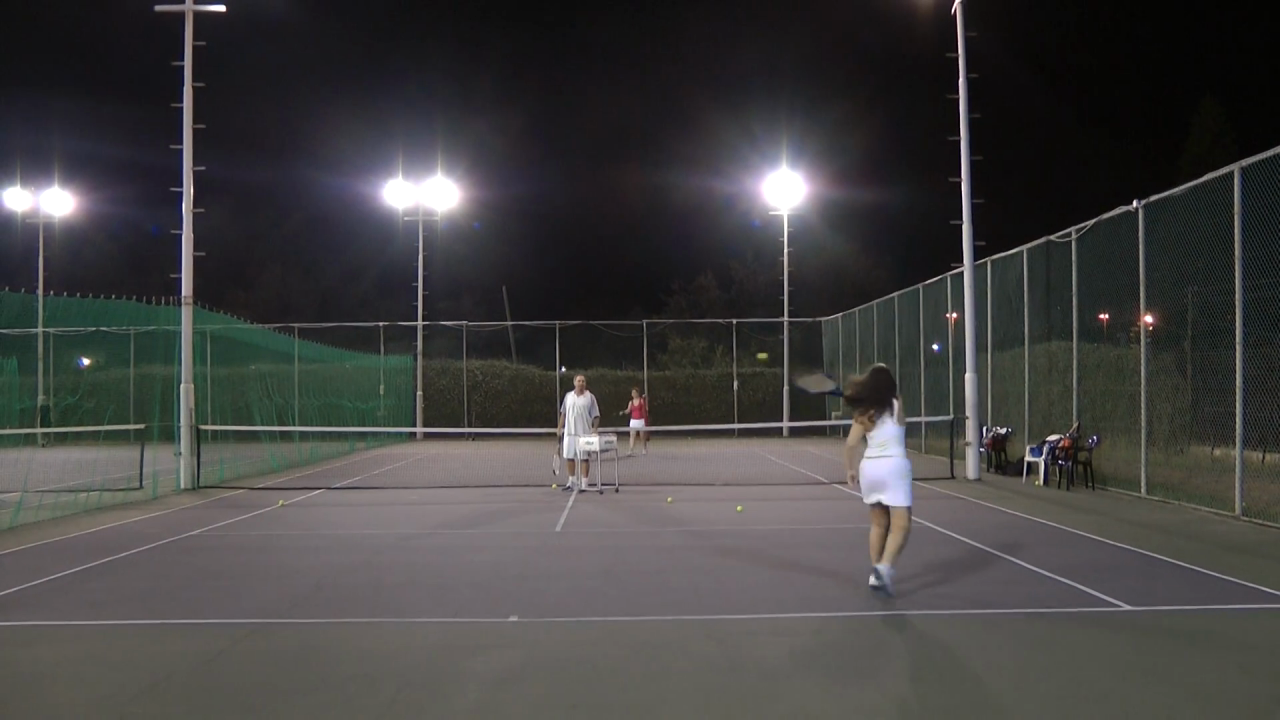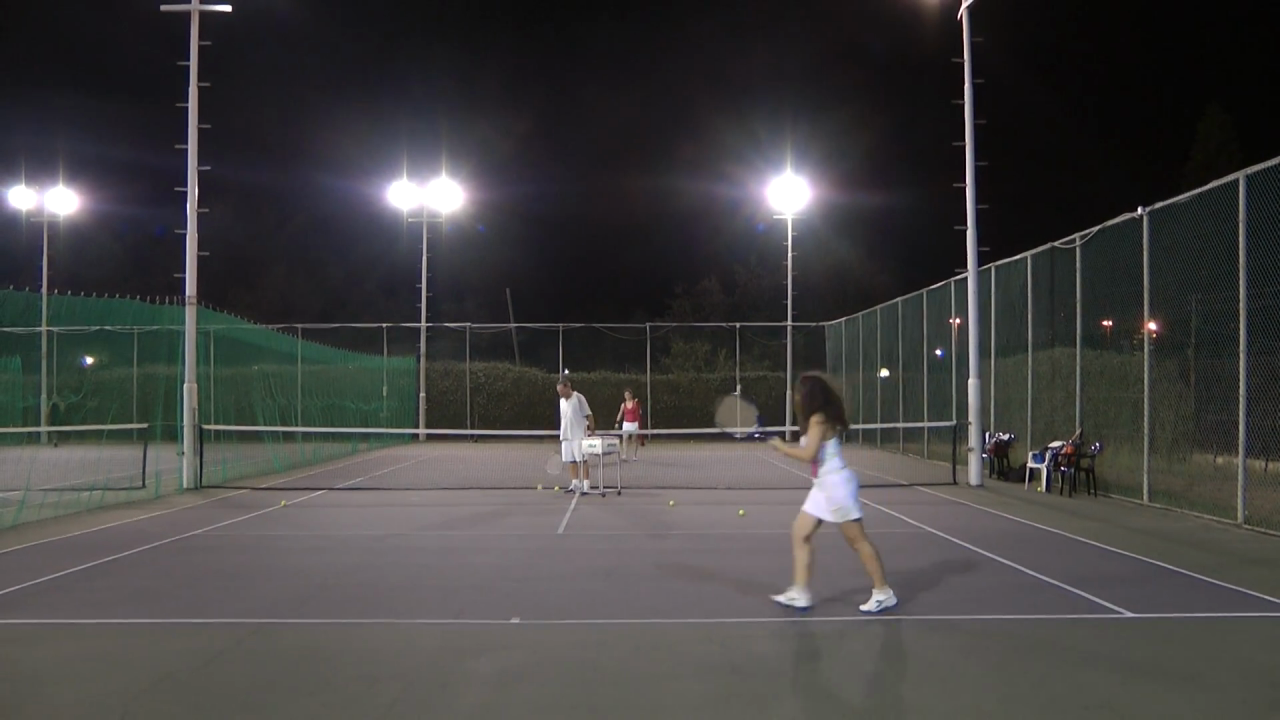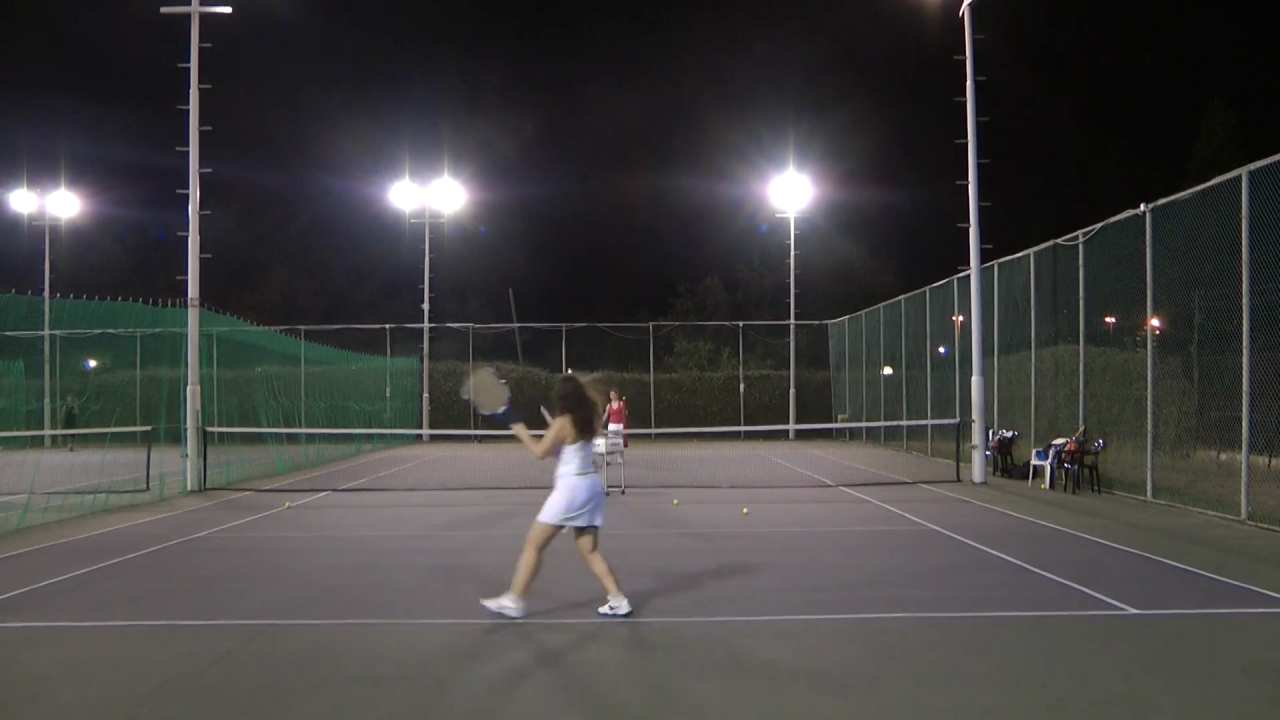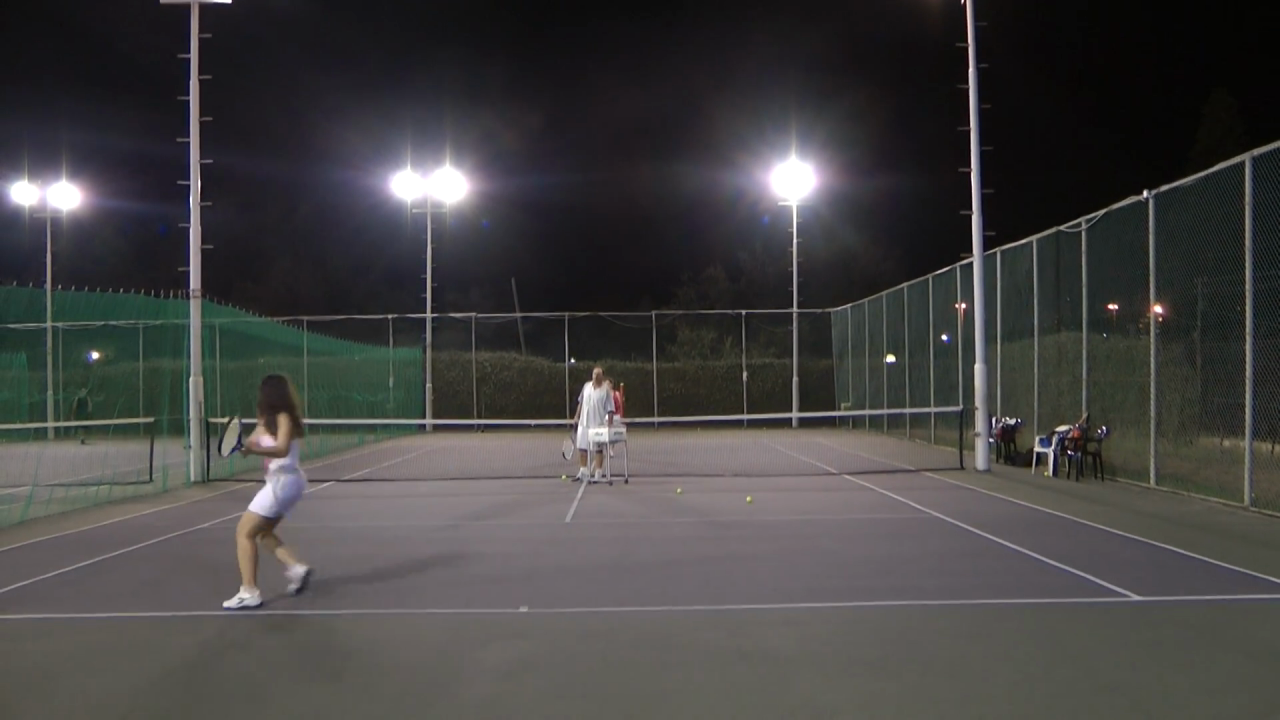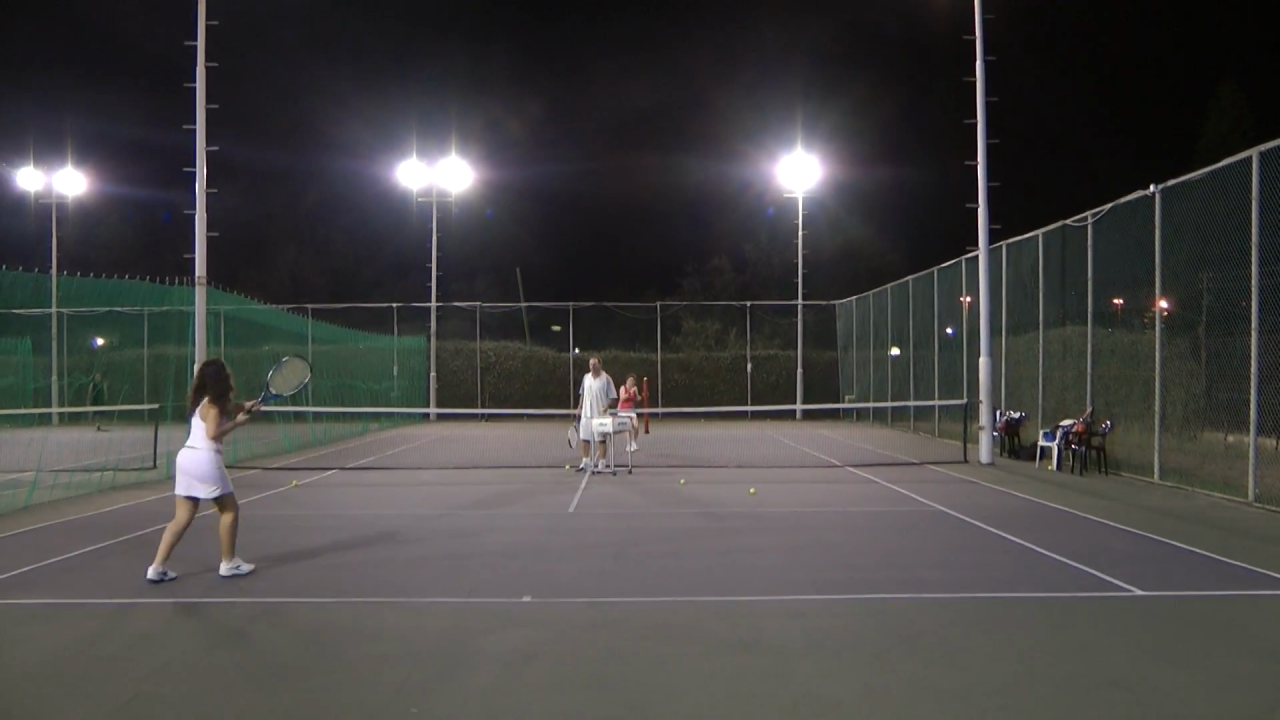
dt=1s
person 1, frame 1
left shoulder: (863, 413)
right shoulder: (896, 404)
left elbow: (851, 443)
left wrist: (851, 468)
left hip: (870, 468)
right hip: (895, 467)
left knee: (879, 524)
right knee: (901, 527)
left ankle: (878, 575)
right ankle: (884, 566)
person 1, frame 2
left shoulder: (818, 419)
right shoulder: (818, 419)
left elbow: (809, 455)
left wrist: (782, 447)
right wrist: (790, 449)
left hip: (837, 483)
right hip: (823, 486)
left knee: (857, 540)
right knee: (799, 535)
left ankle: (884, 593)
right ankle: (799, 593)
person 1, frame 3
left shoulder: (563, 422)
right shoulder: (587, 422)
left elbow: (539, 452)
left wrist: (523, 434)
left hip: (570, 488)
right hip: (591, 485)
left knee: (533, 546)
right knee: (589, 551)
left ankle: (513, 601)
right ankle: (618, 601)
person 1, frame 4
left shoulder: (284, 418)
right shoulder: (268, 419)
left elbow: (282, 449)
right elbow: (253, 442)
left wrist: (255, 449)
right wrist: (247, 446)
left hip: (284, 482)
right hip: (283, 482)
left knee: (244, 532)
right knee: (263, 532)
left ankle: (249, 593)
right ankle: (296, 568)
person 1, frame 5
left shoulder: (202, 401)
right shoulder: (213, 404)
left elbow: (227, 410)
right elbow: (213, 434)
left wrist: (243, 408)
right wrist: (236, 423)
left hip: (186, 458)
right hip: (205, 461)
left knee: (182, 519)
right knee: (230, 510)
left ankle: (157, 568)
right ankle: (229, 563)
